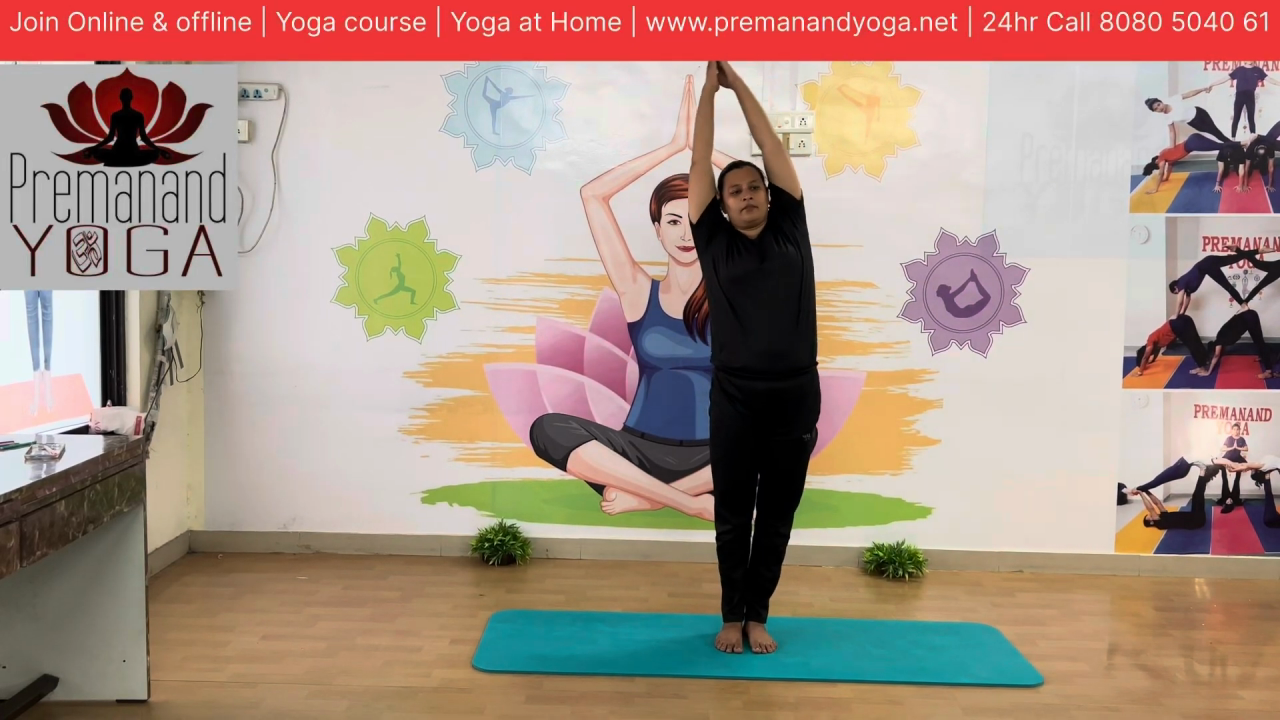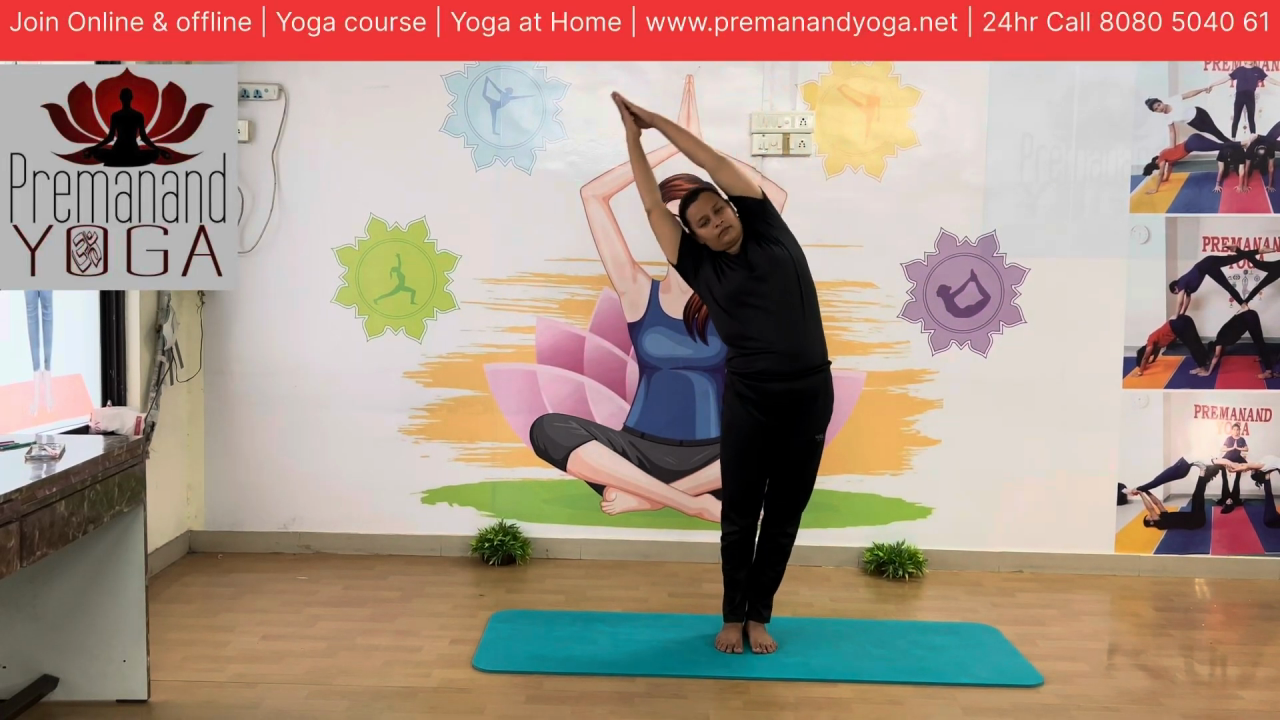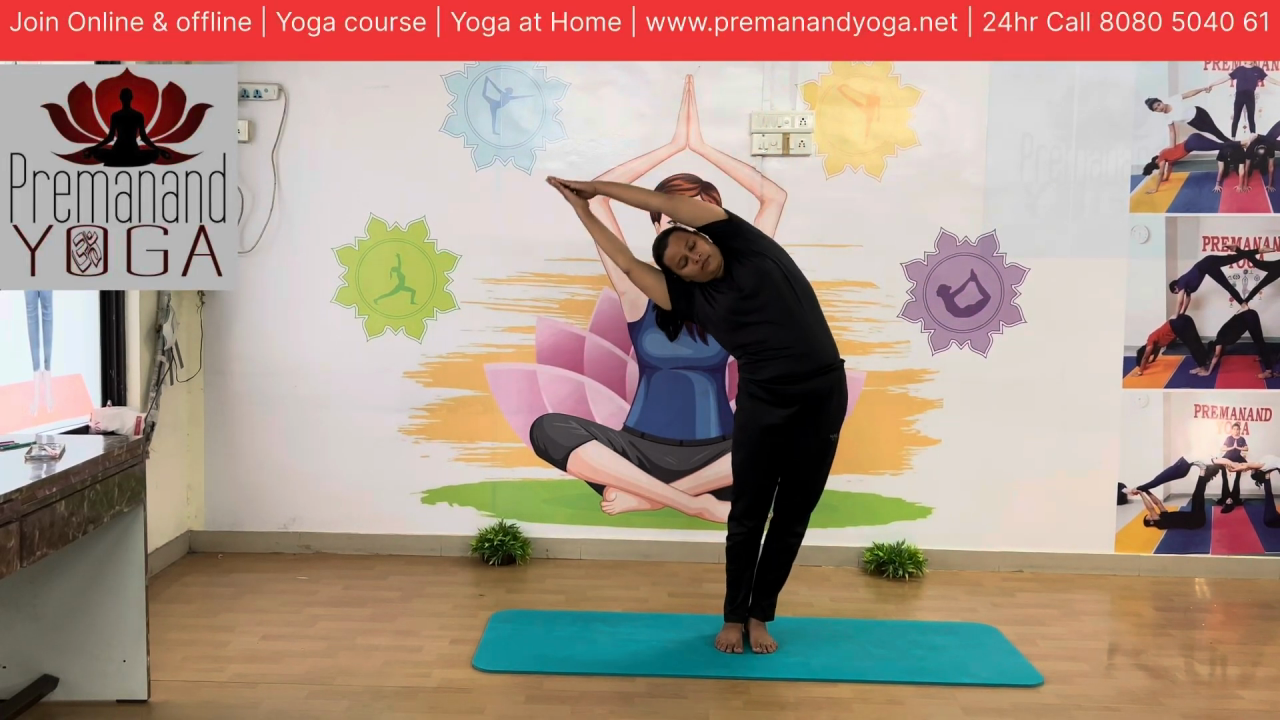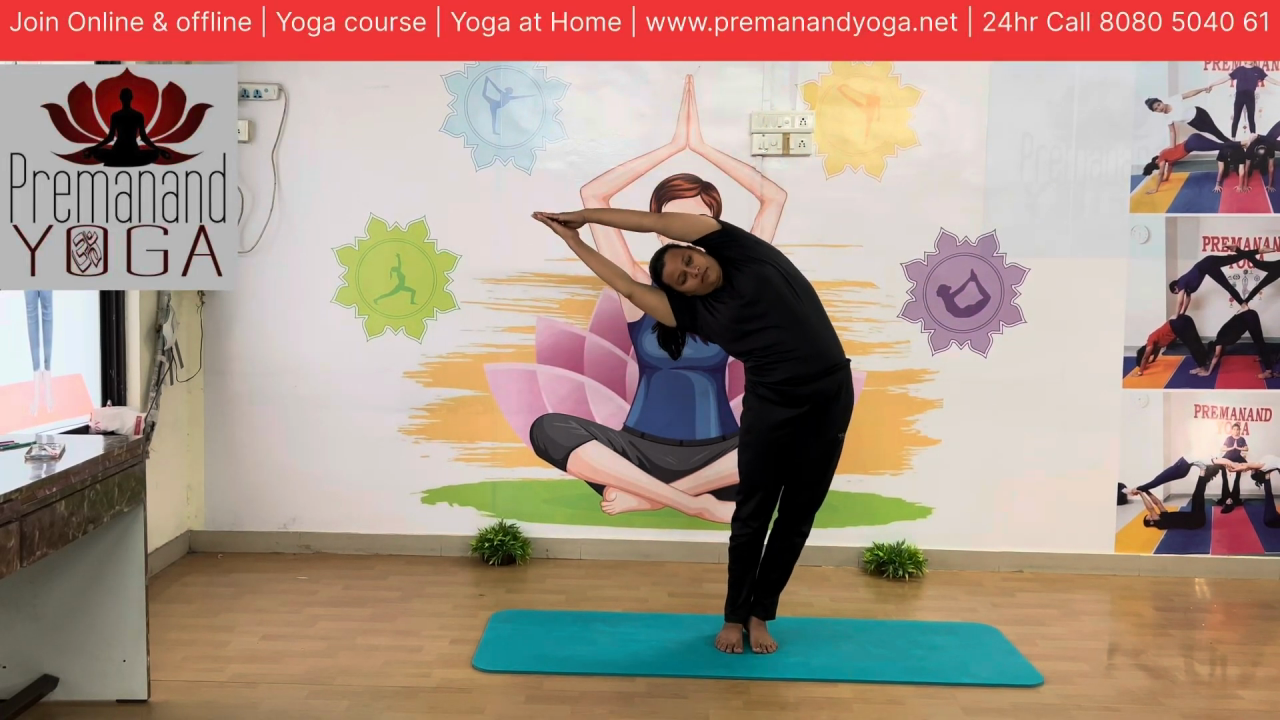
dt=0.4s
person 1, frame 1
left shoulder: (791, 228)
right shoulder: (714, 242)
left elbow: (774, 149)
right elbow: (699, 165)
left wrist: (739, 86)
right wrist: (708, 93)
left hip: (795, 393)
right hip: (735, 395)
left knee: (777, 514)
right knee: (732, 514)
left ankle: (757, 615)
right ankle: (732, 616)
person 1, frame 2
left shoulder: (768, 229)
right shoulder: (701, 267)
left elbow: (716, 163)
right elbow: (654, 208)
left wrist: (658, 120)
right wrist: (634, 137)
left hip: (809, 394)
right hip: (750, 397)
left knee: (784, 513)
right knee: (739, 513)
left ankle: (759, 615)
right ankle: (732, 616)
person 1, frame 3
left shoulder: (743, 242)
right shoulder: (694, 299)
left elbow: (667, 203)
right elbow: (629, 266)
left wrist: (601, 186)
right wrist: (583, 209)
left hip: (824, 392)
right hip: (764, 401)
left knee: (793, 515)
right knee: (747, 515)
left ankle: (759, 616)
right ankle: (733, 617)
person 1, frame 4
left shoulder: (739, 250)
right shoulder: (697, 311)
left elbow: (658, 222)
right elbow: (629, 288)
right wrist: (572, 238)
left hip: (831, 392)
right hip: (772, 401)
left knee: (798, 516)
right knee: (753, 515)
left ankle: (760, 615)
right ankle: (735, 617)
person 2, frame 1
right shoulder: (635, 289)
right elbow: (591, 194)
right wrist: (676, 146)
left hip: (706, 451)
right hip: (639, 450)
right knee: (547, 430)
left ankle: (647, 494)
right ankle: (691, 500)
person 2, frame 2
right shoulder: (638, 291)
left elbow: (775, 198)
right elbow: (593, 195)
right wrist: (672, 147)
left hip: (713, 457)
right hip: (643, 452)
right knee: (548, 430)
left ankle: (647, 496)
right ankle: (696, 503)
person 2, frame 3
right shoulder: (638, 290)
left elbow: (774, 198)
right elbow: (593, 195)
left wrist: (700, 146)
right wrist: (673, 145)
left hip: (714, 456)
right hip: (642, 452)
right knee: (548, 430)
left ankle: (647, 496)
right ankle: (697, 504)
person 2, frame 4
right shoulder: (639, 291)
left elbow: (775, 198)
right elbow: (592, 195)
left wrist: (701, 146)
right wrist: (673, 146)
left hip: (714, 455)
right hip: (643, 452)
right knee: (549, 430)
left ankle: (647, 495)
right ankle: (699, 502)
